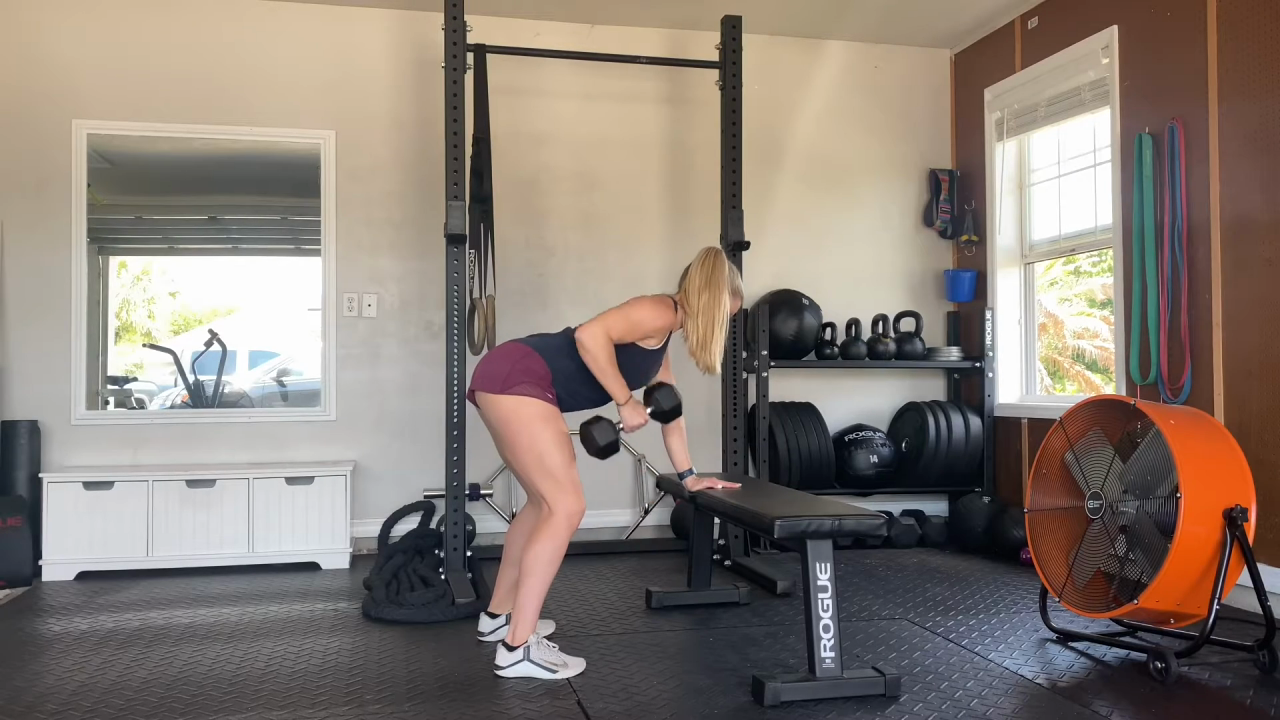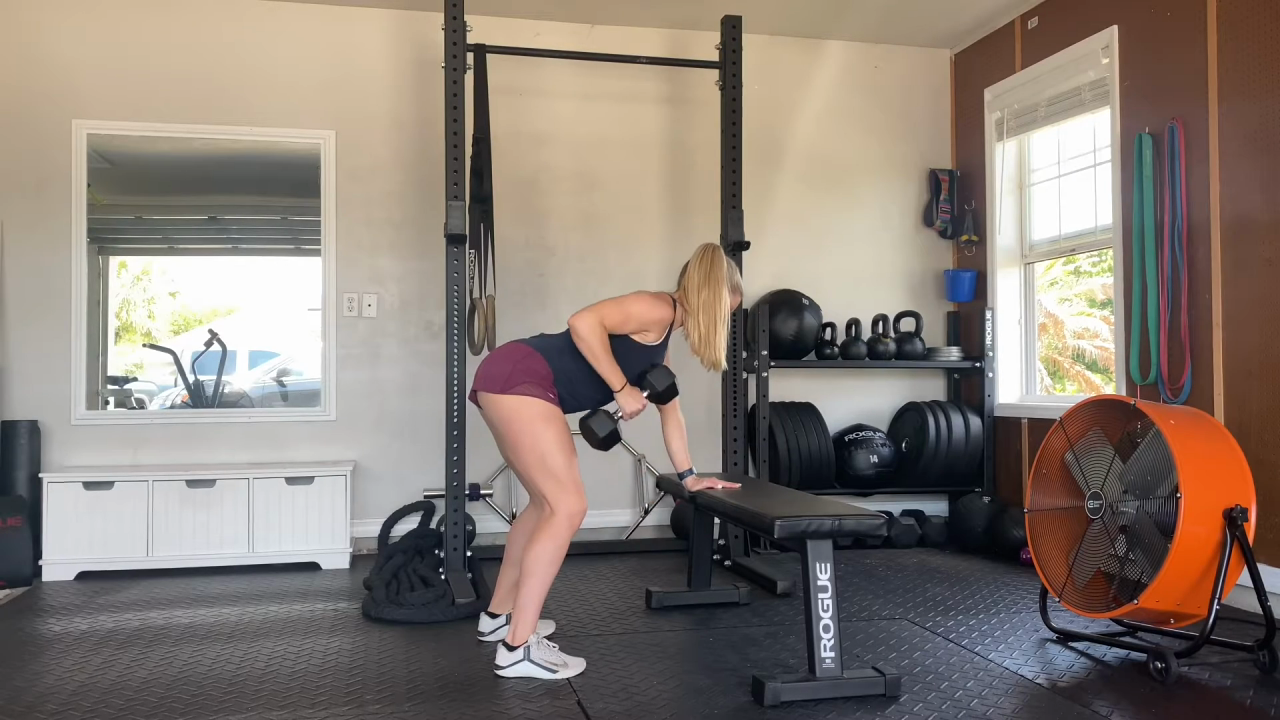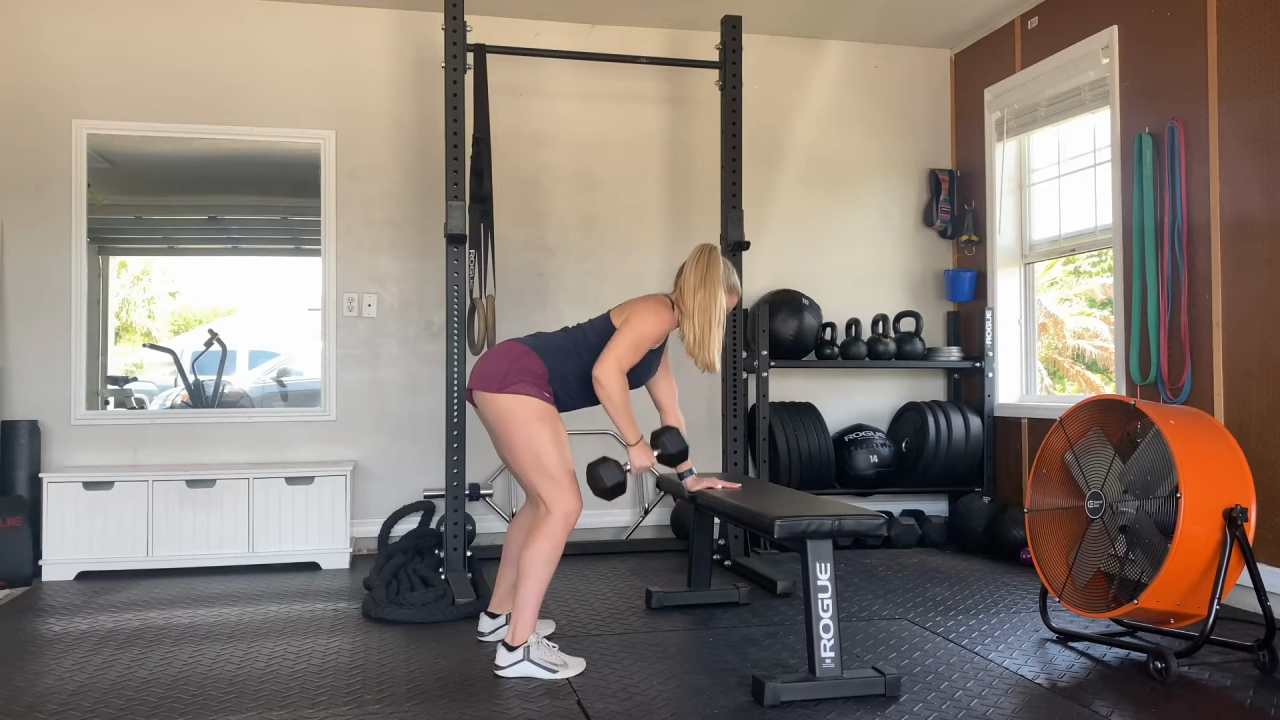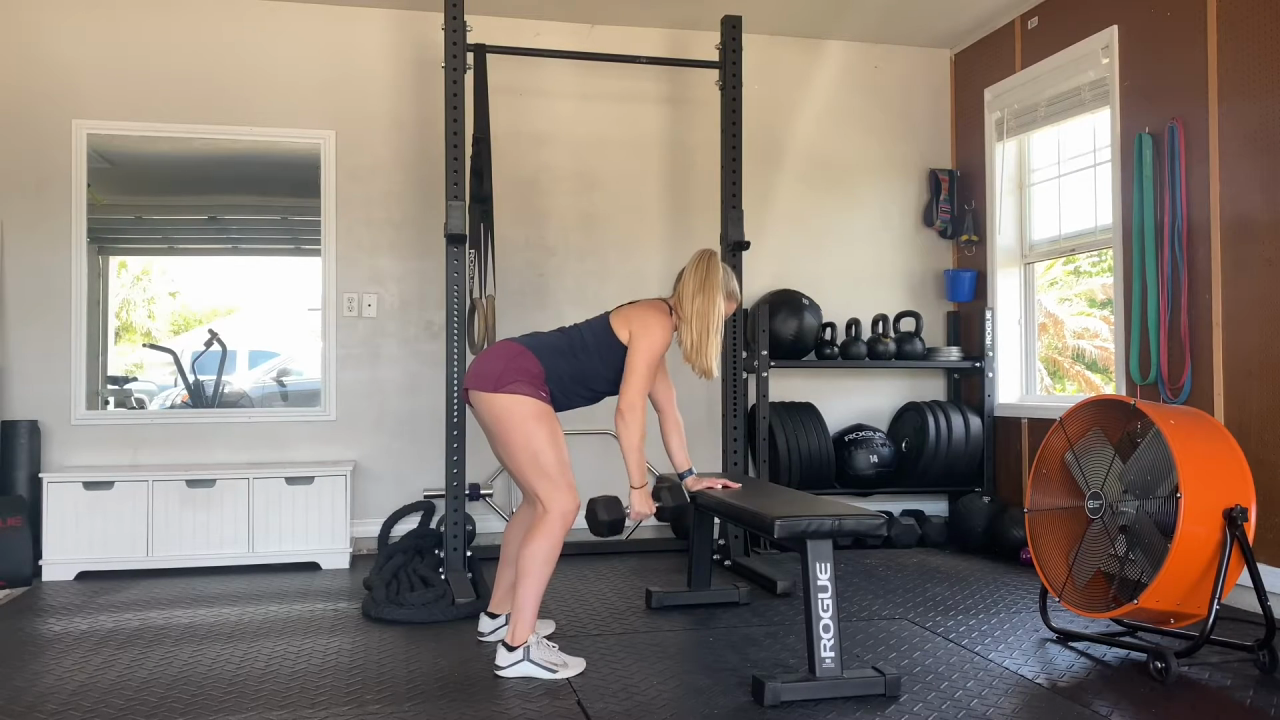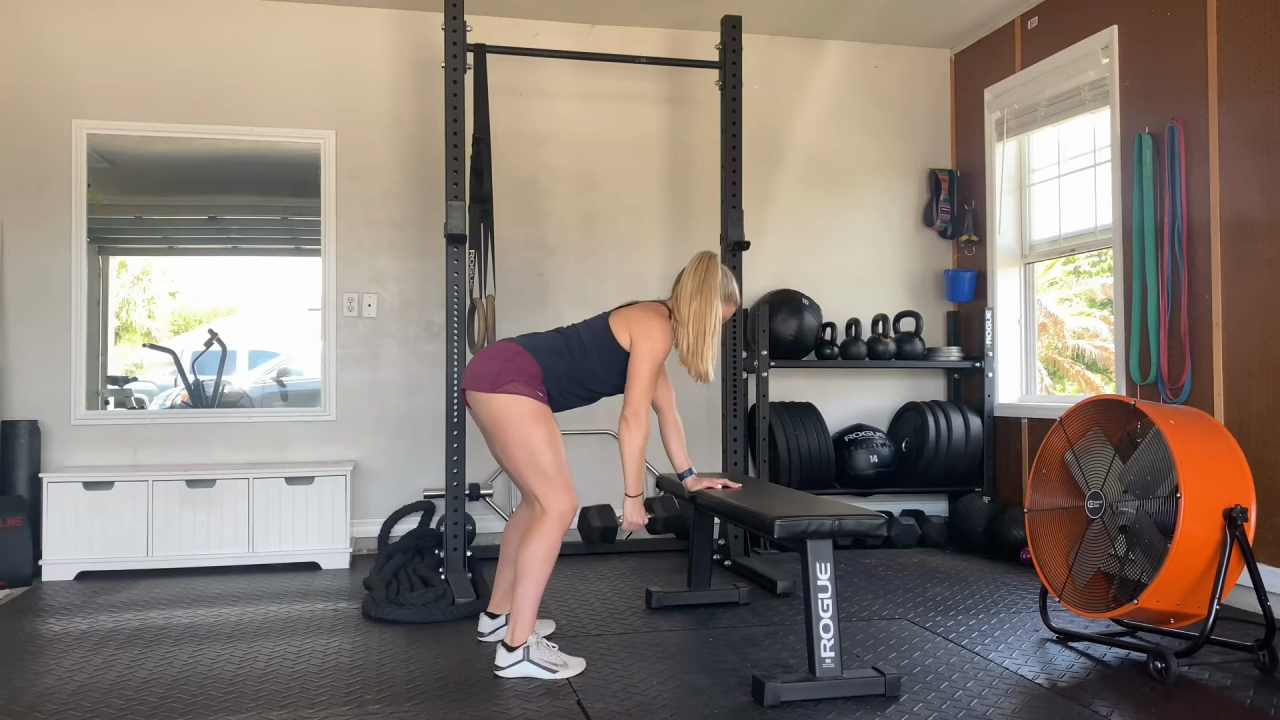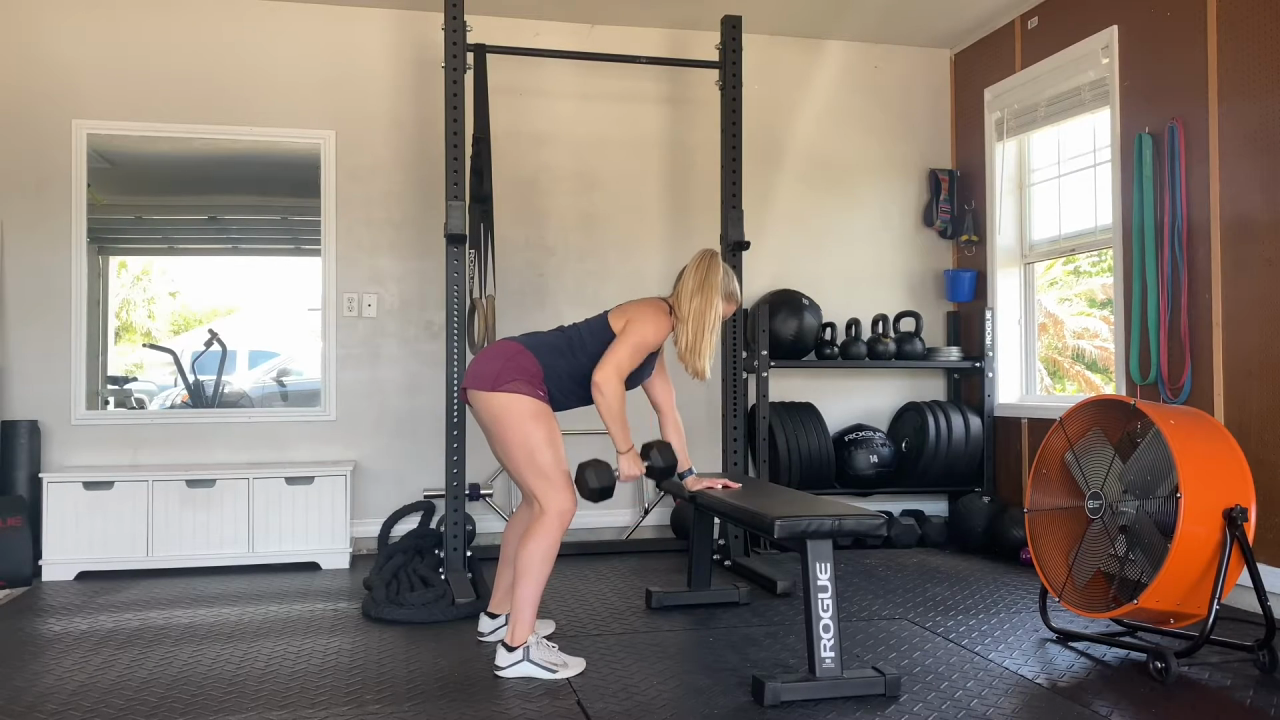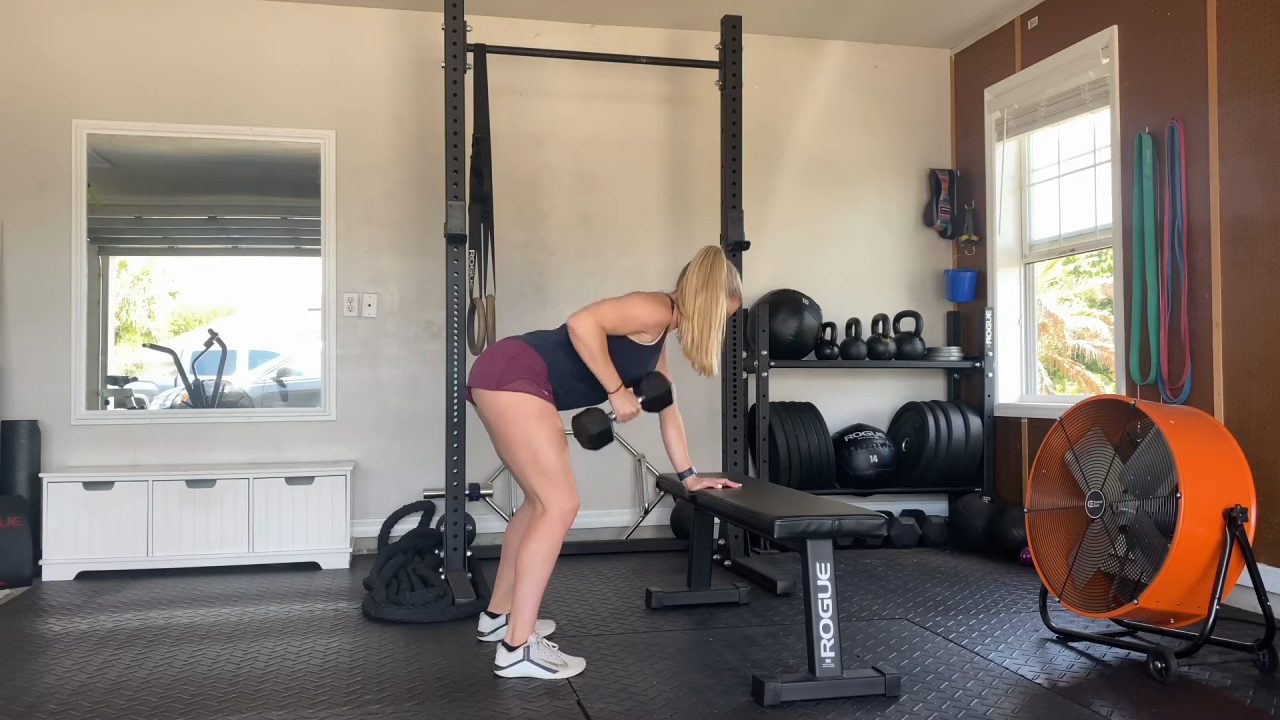
dt=0.2s
person 1, frame 1
left shoulder: (659, 335)
right shoulder: (659, 313)
right elbow: (589, 336)
left wrist: (688, 476)
right wrist: (624, 402)
left hip: (509, 379)
right hip: (517, 378)
left knee: (546, 502)
right knee: (566, 508)
left ankle: (499, 614)
right ankle: (518, 647)
person 1, frame 2
left shoulder: (660, 330)
right shoulder: (658, 309)
left elbow: (667, 404)
right elbow: (583, 323)
left wrist: (689, 476)
right wrist: (622, 391)
left hip: (511, 380)
right hip: (519, 378)
left knee: (548, 502)
right knee: (567, 508)
left ankle: (499, 615)
right ankle: (518, 647)
person 1, frame 3
left shoulder: (657, 330)
right shoulder: (657, 314)
left elbow: (668, 406)
right elbow: (605, 375)
left wrist: (686, 475)
right wrist: (636, 445)
left hip: (508, 379)
right hip: (515, 378)
left knee: (544, 501)
right knee: (563, 507)
left ankle: (499, 615)
right ankle: (518, 647)
person 1, frame 4
left shoulder: (654, 328)
right shoulder: (656, 322)
left elbow: (666, 407)
right elbow: (630, 410)
left wrist: (688, 476)
right wrist: (639, 487)
left hip: (503, 377)
right hip: (511, 377)
left knee: (541, 501)
right knee: (560, 506)
left ankle: (498, 615)
right ankle: (518, 647)
person 1, frame 5
left shoulder: (653, 330)
right shoulder: (656, 326)
left elbow: (666, 409)
right elbow: (634, 416)
left wrist: (688, 476)
right wrist: (635, 497)
left hip: (500, 378)
right hip: (507, 377)
left knee: (540, 501)
right knee: (559, 506)
left ankle: (498, 614)
right ankle: (518, 647)
person 1, frame 6
left shoulder: (654, 335)
right shoulder: (655, 318)
left elbow: (665, 408)
right elbow: (604, 381)
left wrist: (688, 475)
right wrist: (625, 452)
left hip: (503, 377)
right hip: (509, 376)
left knee: (541, 500)
right knee: (557, 506)
left ankle: (499, 615)
right ankle: (517, 647)
person 1, frame 7
left shoulder: (656, 333)
right shoulder: (655, 310)
left elbow: (665, 405)
right elbow: (581, 322)
left wrist: (688, 476)
right wrist: (616, 391)
left hip: (508, 377)
right hip: (514, 374)
left knee: (542, 501)
right knee: (559, 506)
left ankle: (499, 615)
right ankle: (517, 647)
